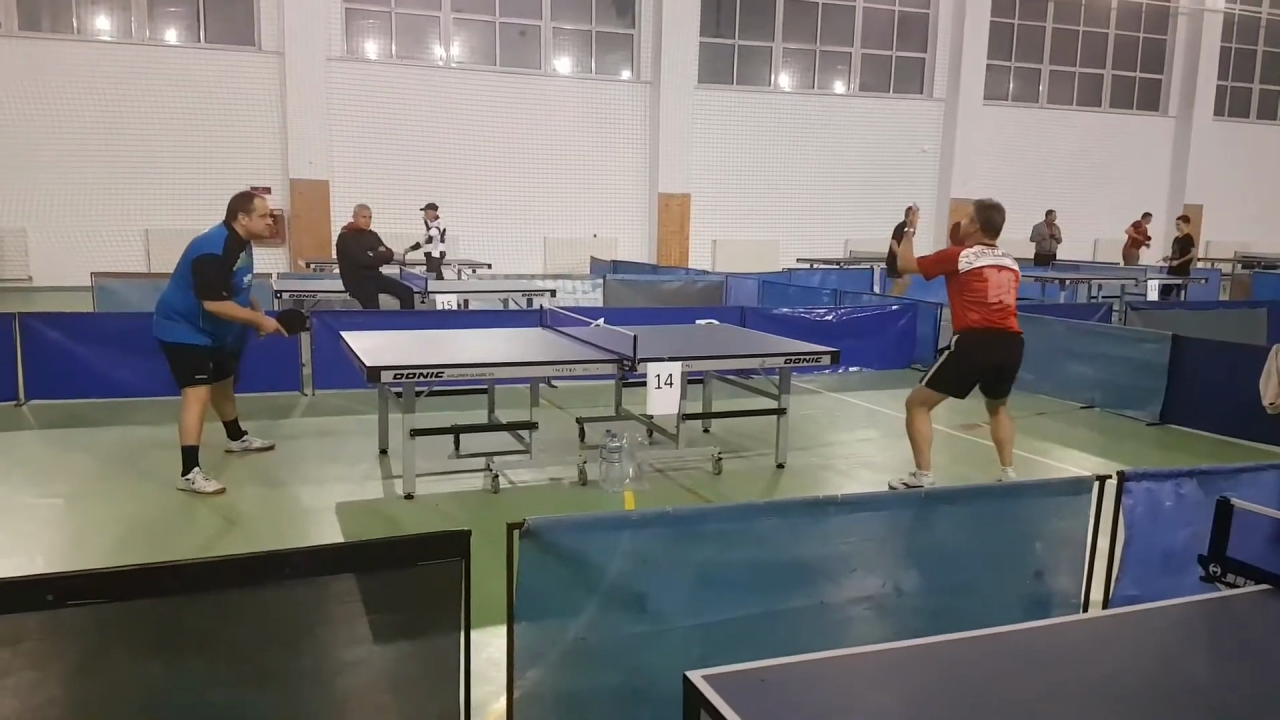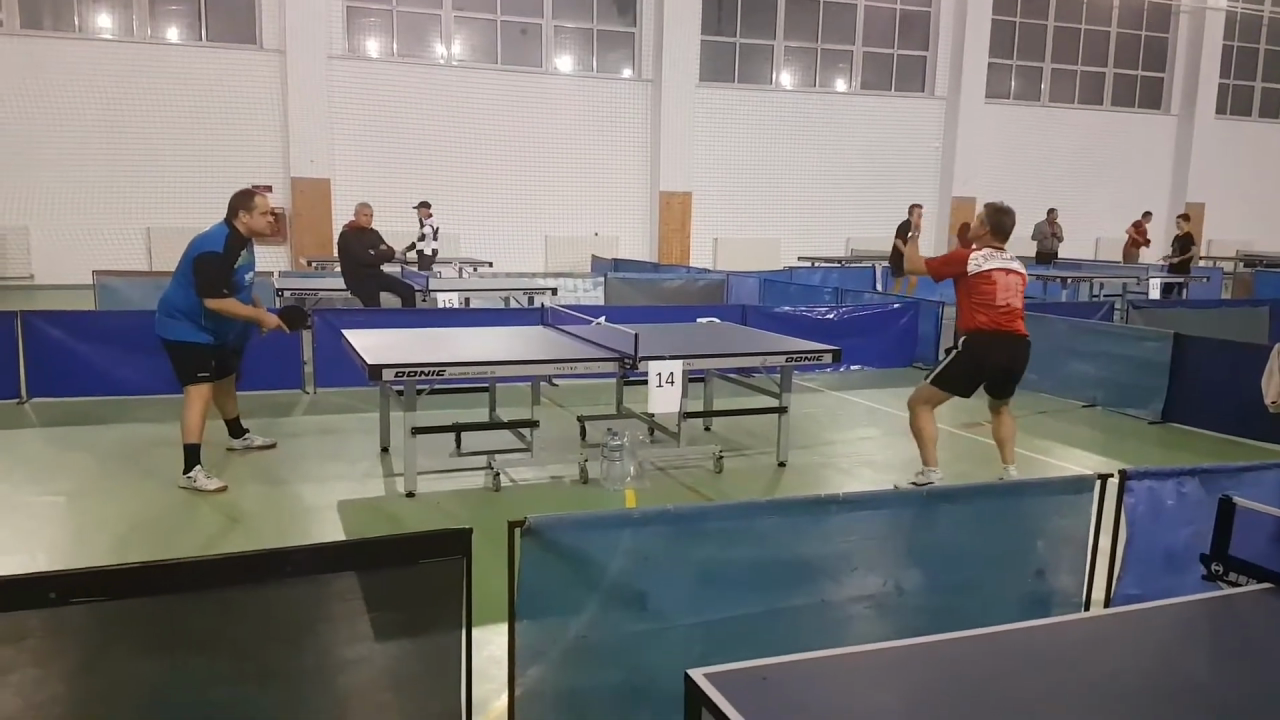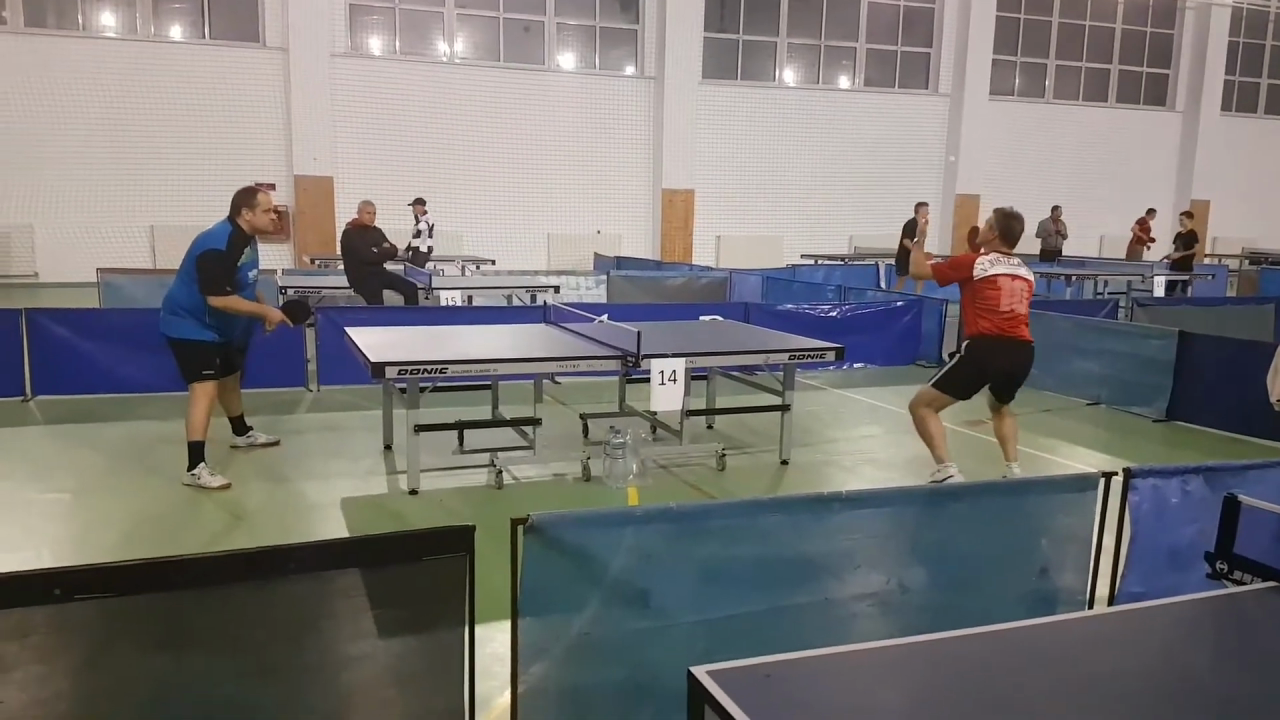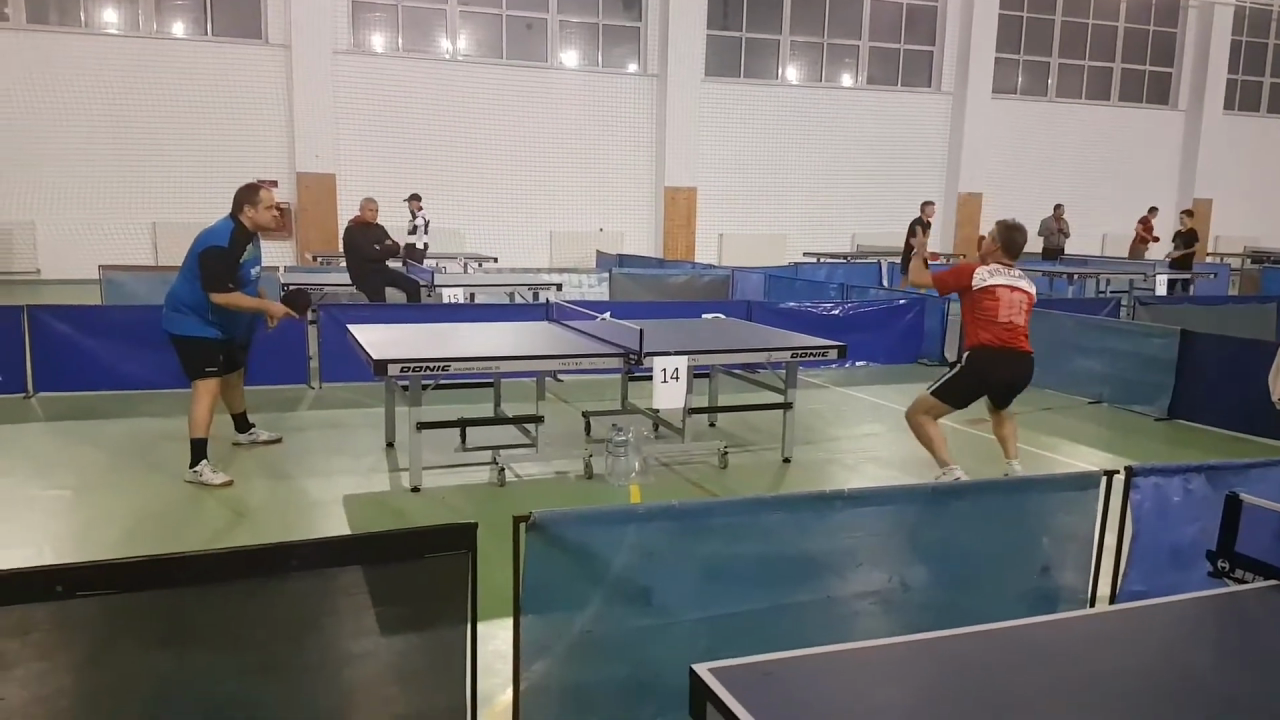
dt=0.1s
person 1, frame 1
left shoulder: (240, 243)
right shoulder: (214, 250)
right elbow: (215, 303)
left wrist: (256, 311)
right wrist: (259, 320)
left hip: (211, 331)
right hip: (184, 329)
left knee: (223, 382)
right knee: (198, 393)
left ankle: (237, 438)
right ankle: (189, 472)
person 1, frame 2
left shoulder: (242, 241)
right shoulder: (215, 247)
right elbow: (215, 301)
left wrist: (258, 310)
right wrist: (261, 316)
left hip: (215, 329)
right hip: (186, 327)
left knee: (226, 380)
right knee: (199, 391)
left ankle: (238, 435)
right ankle: (191, 471)
person 1, frame 3
left shoulder: (246, 239)
right shoulder: (218, 245)
right elbow: (219, 298)
left wrist: (262, 307)
right wrist: (265, 311)
left hip: (219, 327)
right hip: (191, 325)
left knee: (230, 378)
right knee: (205, 388)
left ankle: (242, 433)
right ankle: (195, 468)
person 1, frame 4
left shoulder: (248, 235)
right shoulder: (220, 242)
right elbow: (221, 295)
left wrist: (265, 306)
right wrist: (268, 305)
left hip: (223, 324)
right hip: (194, 322)
left knee: (233, 375)
right knee: (207, 386)
left ankle: (244, 430)
right ankle: (197, 465)
person 2, frame 1
left shoulder: (958, 256)
right shoulder: (1011, 264)
left elbow: (906, 265)
left wrist: (909, 231)
left hip: (973, 343)
right hip: (1010, 345)
left knee: (917, 404)
right knee: (998, 408)
left ankle: (923, 476)
right ankle: (1008, 474)
person 2, frame 2
left shoulder: (967, 259)
right shoulder: (1019, 267)
left elbow: (912, 266)
left wrist: (913, 235)
left hip: (980, 345)
right hip: (1017, 348)
left knee: (919, 402)
right knee: (1000, 408)
left ankle: (930, 474)
right ankle: (1010, 473)
person 2, frame 3
left shoulder: (973, 263)
right shoulder: (1026, 273)
left elbow: (918, 271)
left wrist: (918, 241)
left hip: (983, 350)
right hip: (1021, 352)
left knee: (921, 406)
right knee: (1000, 408)
left ankle: (947, 471)
right ankle: (1013, 470)
person 2, frame 4
left shoulder: (975, 274)
right shoulder: (1028, 286)
left elbow: (917, 280)
left wrist: (918, 252)
left hip: (984, 361)
right hip: (1021, 365)
left knee: (917, 413)
right knee: (998, 407)
left ankle: (951, 472)
right ankle: (1014, 468)
